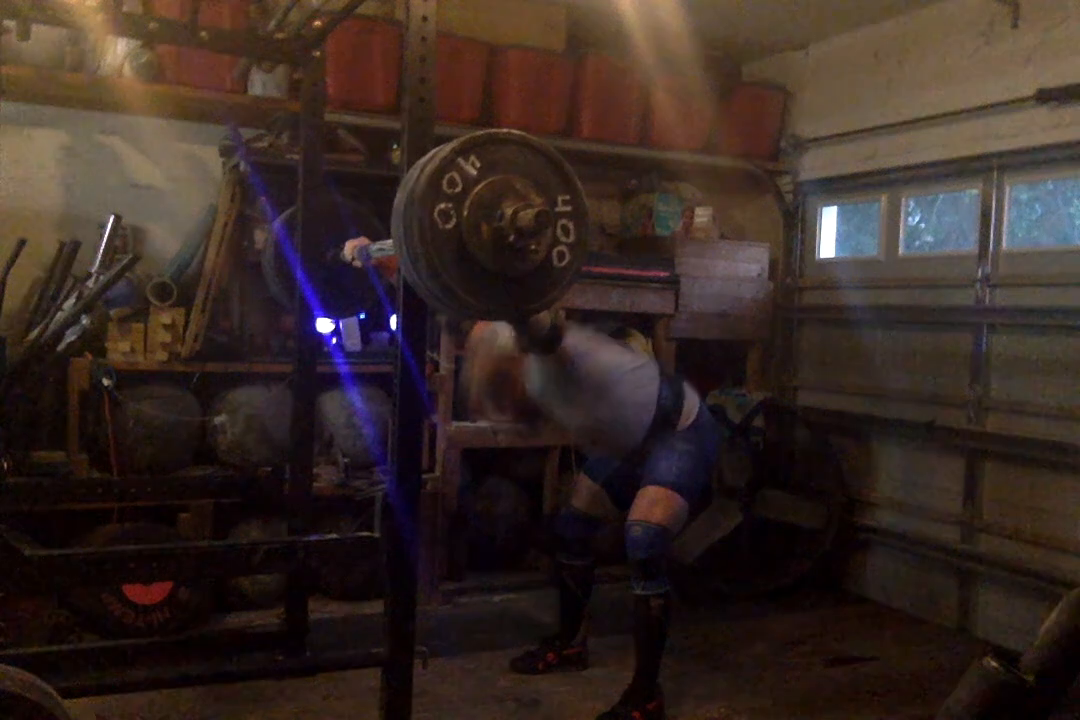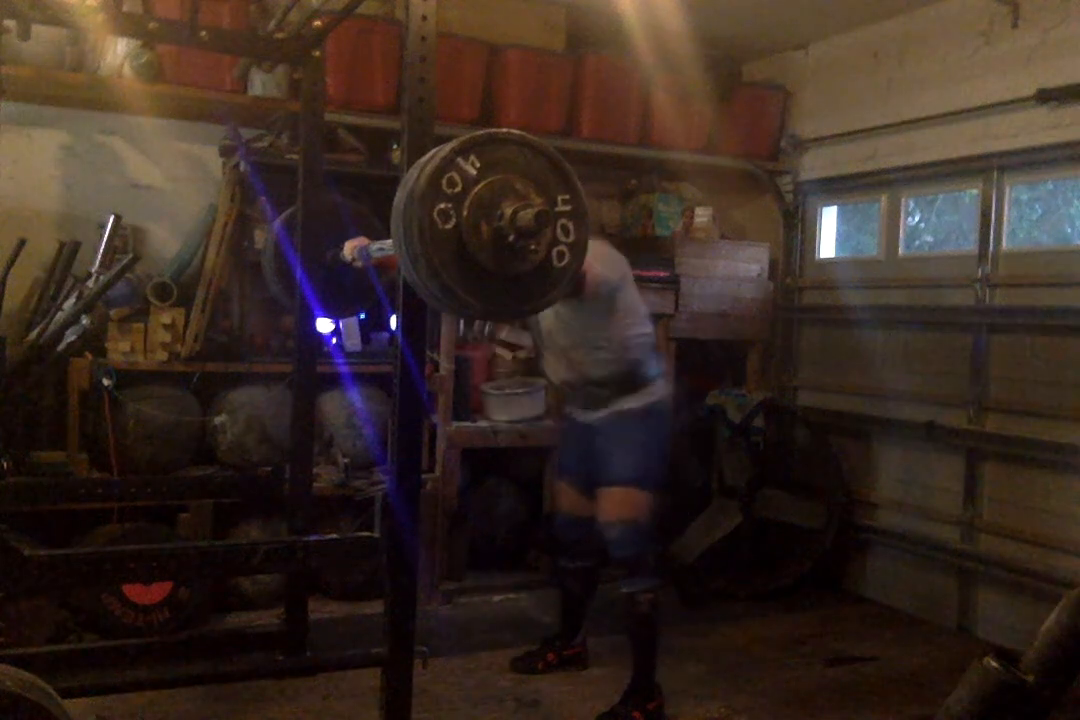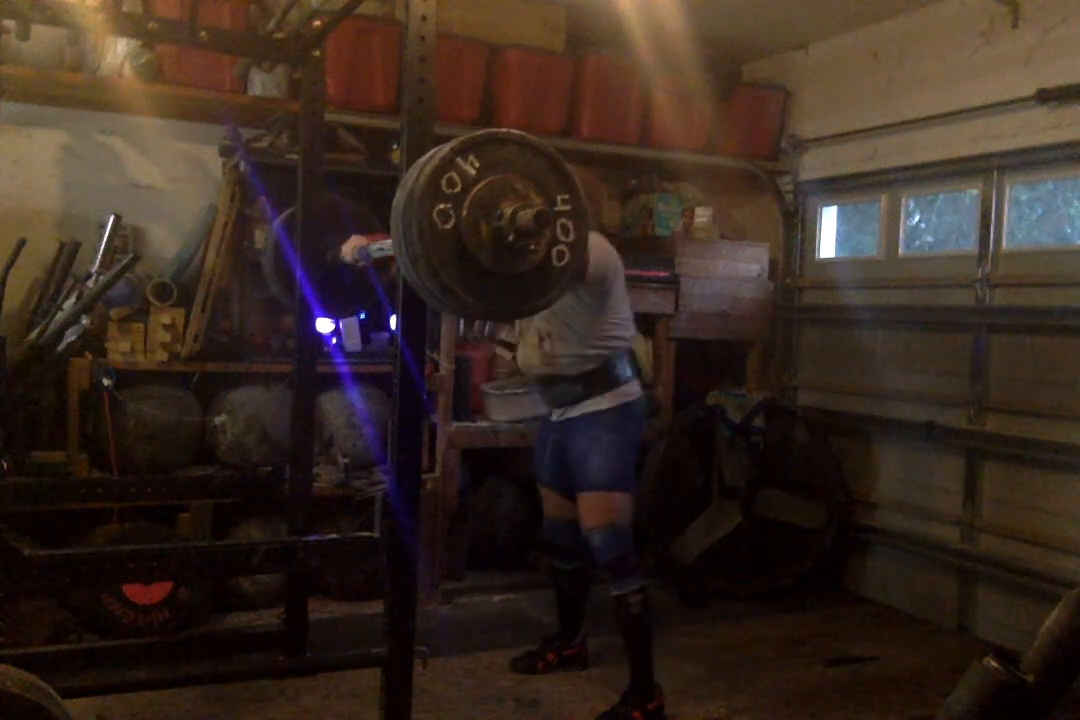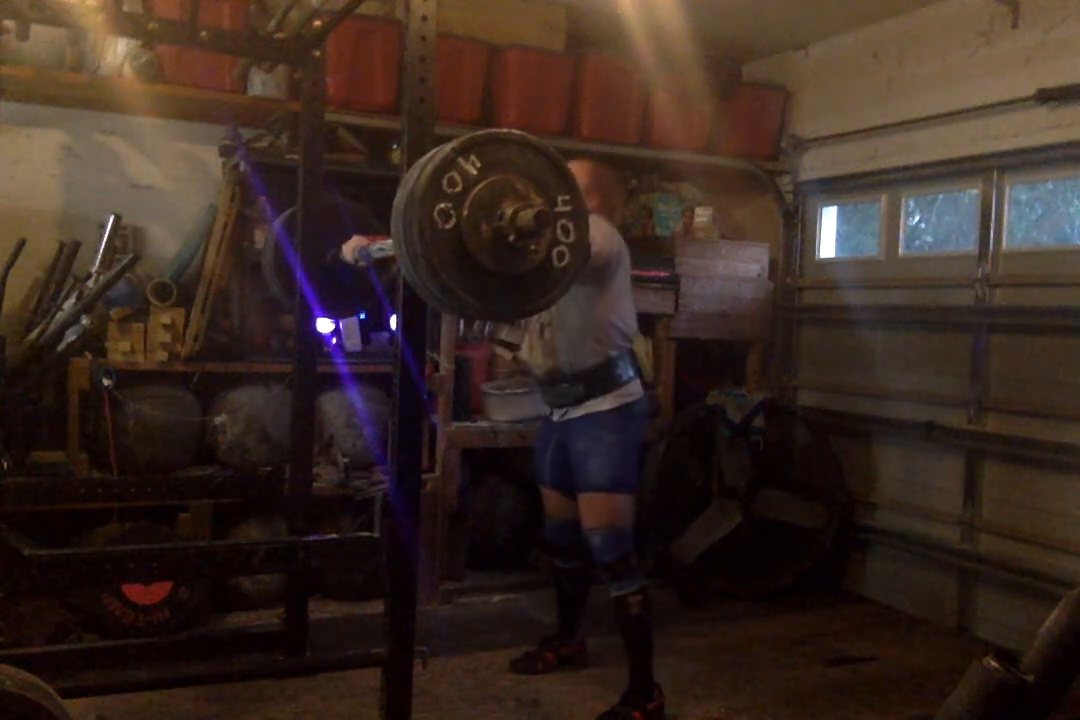
dt=0.4s
person 1, frame 1
left shoulder: (555, 362)
right shoulder: (512, 353)
left elbow: (535, 324)
left hip: (681, 434)
right hip: (630, 439)
left knee: (643, 546)
right knee: (571, 530)
right ankle: (569, 643)
person 1, frame 2
left shoulder: (594, 257)
right wrist: (378, 252)
left hip: (633, 410)
right hip: (587, 412)
left knee: (626, 543)
right knee: (573, 533)
right ankle: (569, 642)
person 1, frame 3
left shoulder: (588, 250)
left hip: (602, 414)
right hip: (562, 415)
left knee: (607, 545)
right knee: (559, 536)
right ankle: (568, 642)
person 1, frame 4
left shoulder: (598, 237)
left hip: (605, 411)
right hip: (562, 411)
left knee: (609, 550)
right knee: (561, 537)
right ankle: (568, 640)
